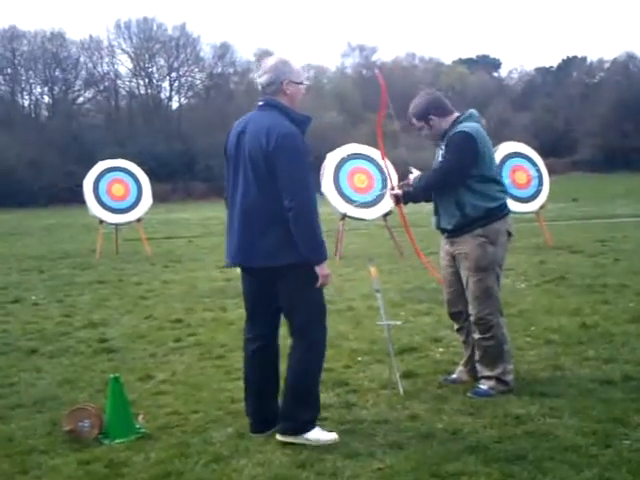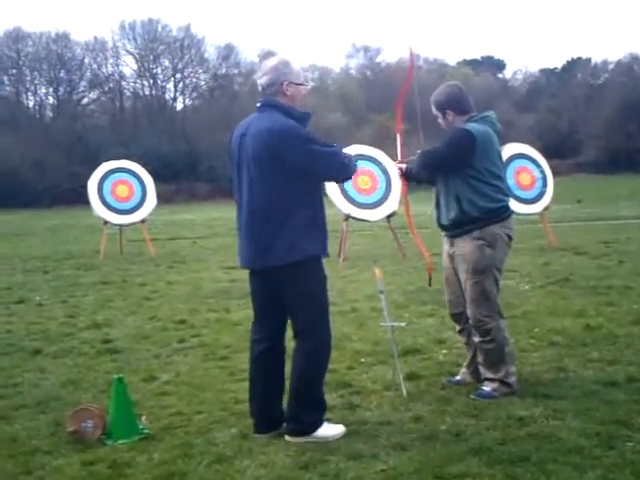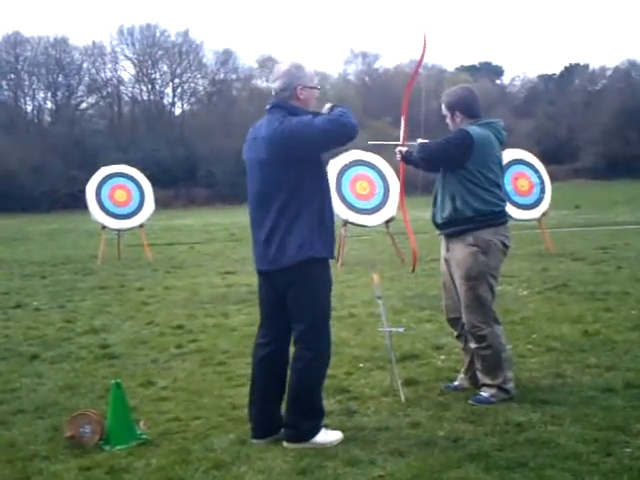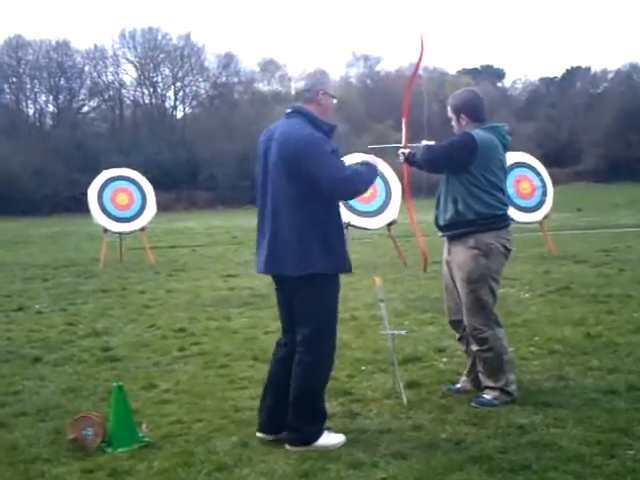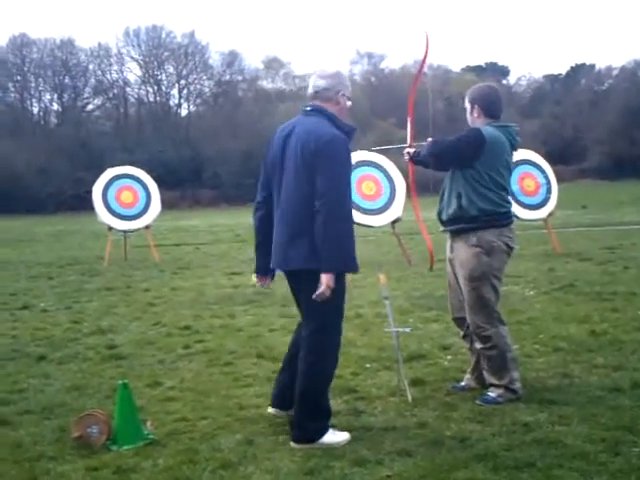
dt=0.4s
person 1, frame 1
left shoulder: (239, 129)
right shoulder: (284, 133)
left elbow: (232, 189)
right elbow: (299, 202)
right wrist: (318, 256)
left hip: (249, 250)
right hip: (286, 252)
left knee: (259, 334)
right knee: (309, 333)
left ankle: (262, 417)
right ankle: (296, 423)
person 1, frame 2
left shoulder: (243, 130)
right shoulder: (285, 131)
right elbow: (336, 167)
right wrist: (345, 159)
left hip: (259, 250)
right hip: (295, 250)
left knee: (266, 335)
right knee: (313, 336)
left ankle: (266, 418)
right ankle: (303, 423)
person 1, frame 3
left shoulder: (259, 132)
right shoulder: (292, 129)
right elbow: (347, 127)
left wrist: (319, 117)
right wrist: (332, 109)
left hip: (270, 253)
right hip: (302, 254)
left knee: (270, 339)
right knee: (311, 342)
left ankle: (264, 424)
right ankle: (301, 429)
person 1, frame 4
left shoulder: (273, 134)
right shoulder: (308, 138)
right elbow: (342, 186)
right wrist: (368, 168)
left hip: (280, 255)
right hip: (312, 259)
left knee: (291, 340)
right knee: (315, 346)
left ankle: (272, 421)
right ankle: (304, 432)
person 1, frame 5
left shoulder: (284, 133)
right shoulder: (330, 138)
left elbow: (264, 200)
right elbow: (332, 207)
left wrist: (263, 258)
right wrist: (332, 265)
left hip: (290, 251)
right hip: (317, 257)
left knee: (310, 326)
right knee: (321, 339)
left ankle: (284, 399)
right ankle: (309, 429)
person 2, frame 1
left shoulder: (465, 136)
right shoulder: (451, 137)
left elbow: (443, 178)
right elbow: (441, 183)
left wrist: (415, 183)
right wrist: (408, 193)
left hip: (481, 232)
right hip: (456, 232)
left knee: (483, 309)
right knee: (458, 307)
left ankle: (497, 376)
right ankle: (472, 366)
person 2, frame 2
left shoulder: (469, 135)
right shoulder: (470, 133)
left elbow: (431, 163)
right elbow: (441, 171)
left wrist: (411, 166)
right wrist: (412, 170)
left hip: (482, 233)
right hip: (461, 232)
left knee: (482, 311)
right knee: (460, 309)
left ankle: (500, 377)
right ankle: (475, 368)
person 2, frame 3
left shoulder: (469, 138)
right shoulder: (476, 138)
left elbow: (429, 155)
right elbow: (439, 161)
left wrist: (412, 151)
right wrist: (411, 155)
left hip: (478, 238)
right hip: (460, 236)
left knee: (478, 316)
right knee: (458, 314)
left ankle: (498, 383)
right ankle: (473, 374)
person 2, frame 4
left shoulder: (474, 141)
right shoulder: (480, 141)
left elbow: (434, 158)
right elbow: (442, 159)
left wrist: (419, 151)
right wrist: (412, 156)
left hip: (480, 240)
right hip: (463, 239)
left knee: (479, 318)
right knee: (461, 316)
left ankle: (501, 385)
right ankle: (476, 376)
person 2, frame 5
left shoulder: (481, 137)
right shoulder: (490, 139)
left elbow: (440, 152)
right elbow: (448, 159)
left wrist: (422, 150)
right wrist: (418, 156)
left hip: (482, 238)
right hip: (467, 237)
left knee: (483, 316)
right knee: (465, 314)
left ankle: (505, 383)
right ankle: (480, 374)
